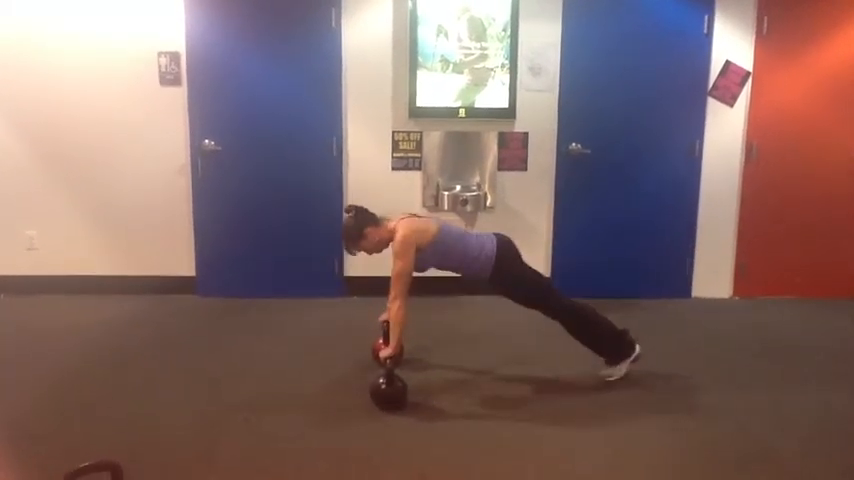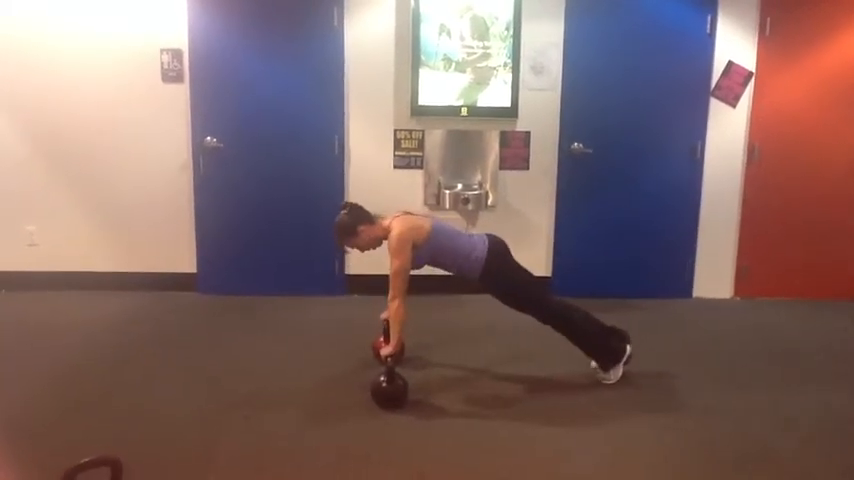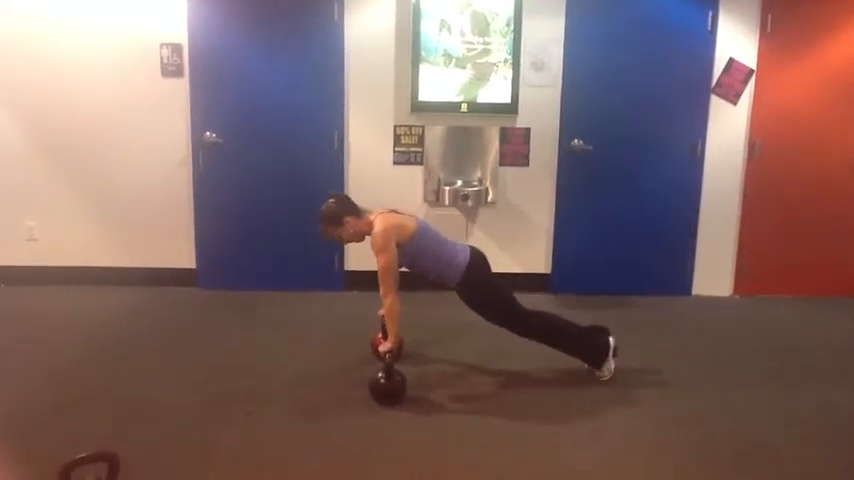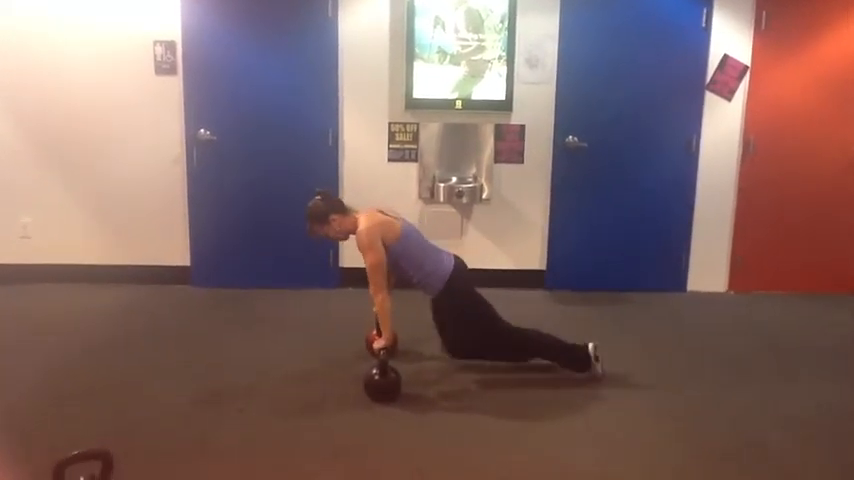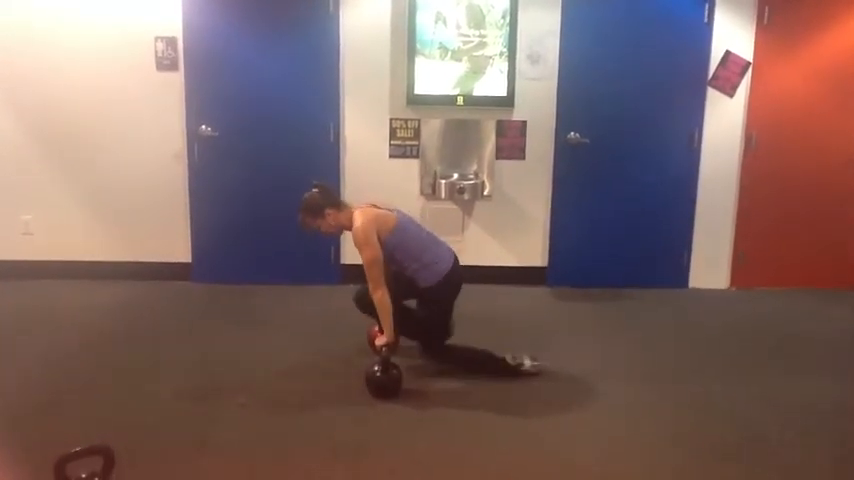
dt=0.5s
person 1, frame 1
left shoulder: (403, 237)
right shoulder: (401, 226)
left elbow: (399, 297)
left wrist: (393, 347)
right wrist: (392, 312)
left hip: (497, 261)
right hip: (493, 253)
left knee: (554, 304)
right knee: (552, 303)
left ankle: (622, 350)
right ankle: (618, 346)
person 1, frame 2
left shoulder: (398, 235)
right shoulder: (395, 224)
left elbow: (397, 295)
left wrist: (393, 344)
right wrist: (391, 312)
left hip: (488, 263)
right hip: (486, 252)
left knee: (545, 308)
right knee: (544, 303)
left ankle: (614, 353)
right ankle: (612, 342)
person 1, frame 3
left shoulder: (380, 233)
right shoulder: (381, 219)
left elbow: (389, 293)
left wrist: (392, 340)
right wrist: (390, 310)
left hip: (467, 275)
right hip: (467, 263)
left knee: (519, 321)
right knee: (518, 316)
left ankle: (599, 349)
right ankle: (596, 340)
person 1, frame 4
left shoulder: (366, 232)
right shoulder: (369, 218)
left elbow: (379, 291)
right elbow: (385, 282)
left wrist: (386, 337)
right wrist: (382, 308)
left hip: (449, 285)
right hip: (447, 273)
left knee: (500, 335)
right knee: (458, 347)
left ankle: (581, 356)
person 1, frame 5
left shoulder: (361, 228)
right shoulder: (363, 212)
left elbow: (379, 288)
left wrist: (388, 334)
left hip: (440, 279)
right hip: (434, 265)
left knee: (434, 348)
right knee: (362, 299)
left ankle: (511, 364)
right ankle: (432, 331)
